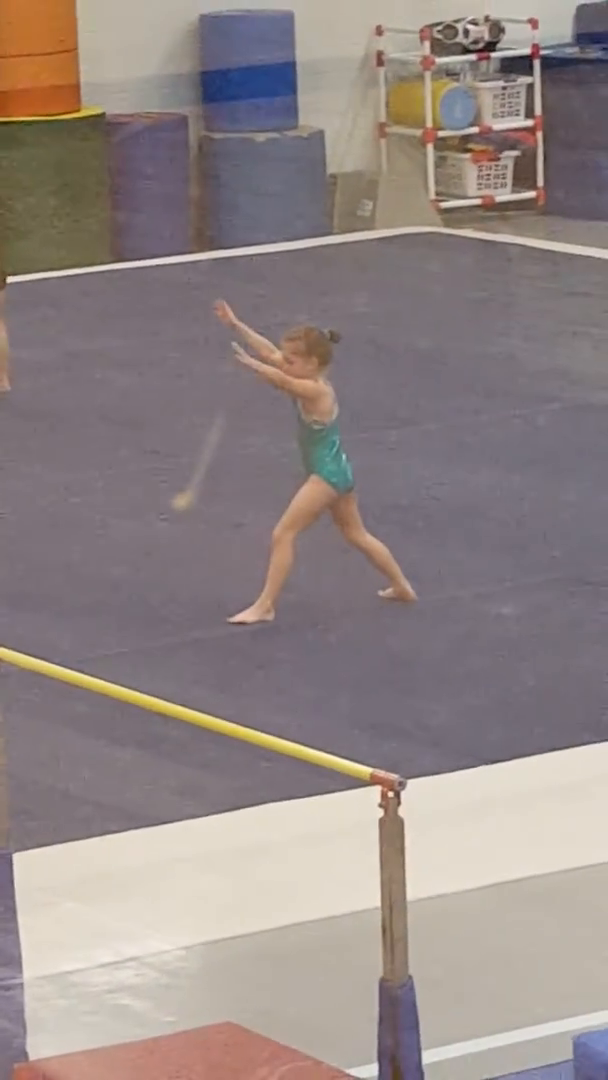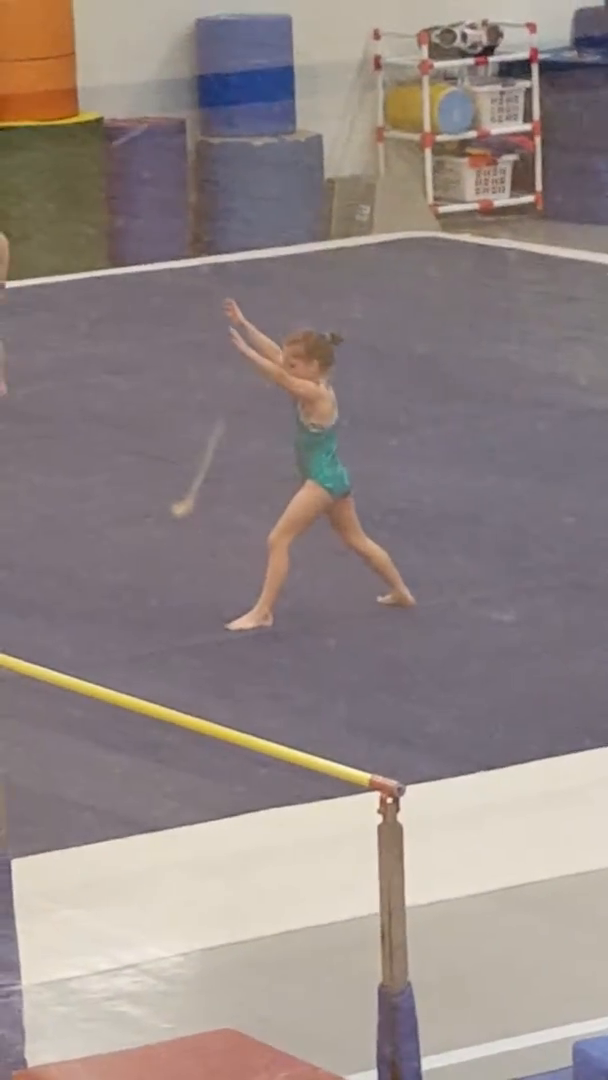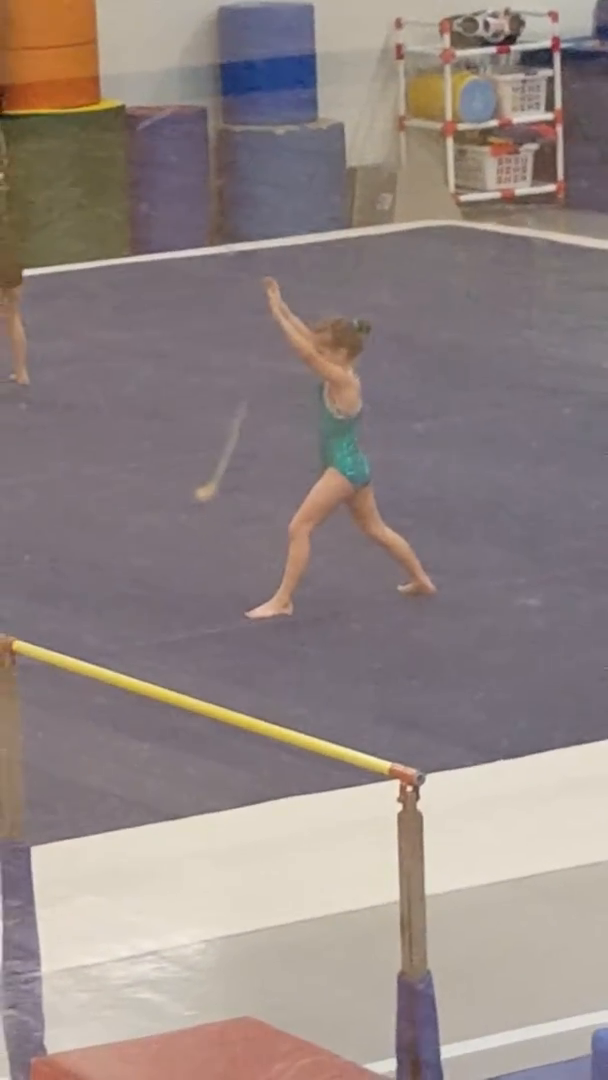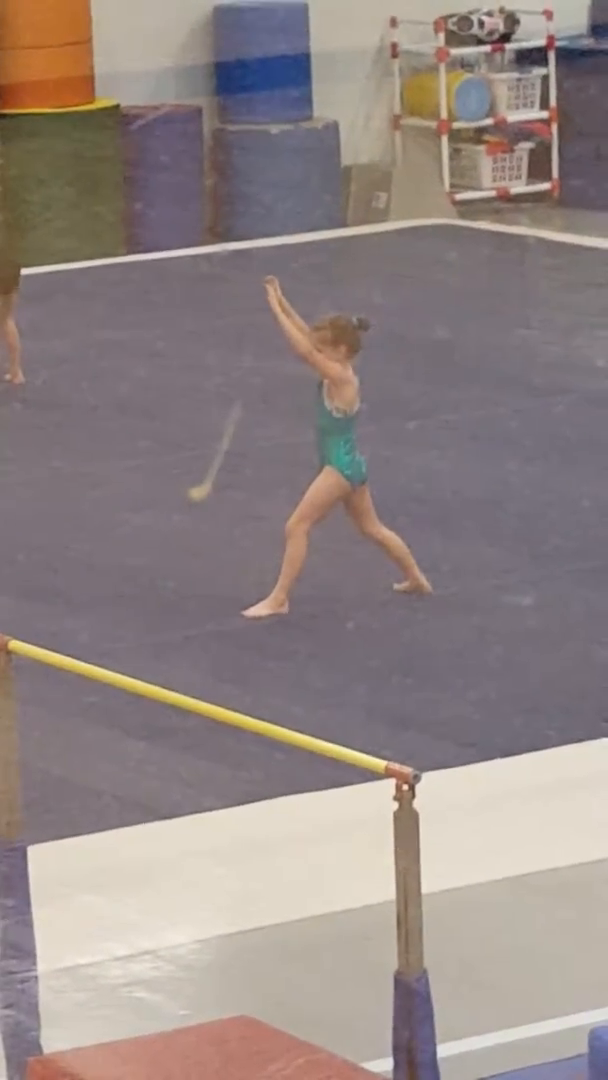
dt=0.5s
person 1, frame 1
left shoulder: (316, 391)
right shoulder: (309, 382)
left elbow: (280, 380)
right elbow: (270, 352)
left wrist: (248, 362)
right wrist: (235, 324)
left hip: (326, 475)
right hip: (336, 470)
left knee: (282, 535)
right knee: (357, 536)
left ankle: (264, 607)
right ankle: (402, 587)
person 1, frame 2
left shoulder: (317, 394)
right shoulder: (313, 385)
left elbow: (279, 376)
right elbow: (275, 354)
left wrist: (244, 349)
right wrist: (242, 323)
left hip: (322, 480)
right hip: (331, 476)
left knee: (278, 540)
right knee: (357, 540)
left ankle: (262, 612)
right ankle: (401, 592)
person 1, frame 3
left shoulder: (343, 380)
right shoulder: (338, 373)
left elbow: (307, 354)
right elbow: (308, 339)
left wrist: (278, 317)
right wrist: (280, 307)
left hip: (343, 468)
right hip: (351, 465)
left knee: (299, 528)
right knee: (376, 530)
left ankle: (282, 601)
right ankle: (421, 581)
person 1, frame 4
left shoulder: (342, 378)
right shoulder: (337, 370)
left elbow: (305, 351)
right elbow: (308, 338)
left wrist: (277, 313)
right wrist: (282, 303)
left hip: (340, 467)
right hip: (347, 463)
left knee: (296, 527)
right knee: (373, 528)
left ankle: (278, 599)
right ankle: (417, 579)
